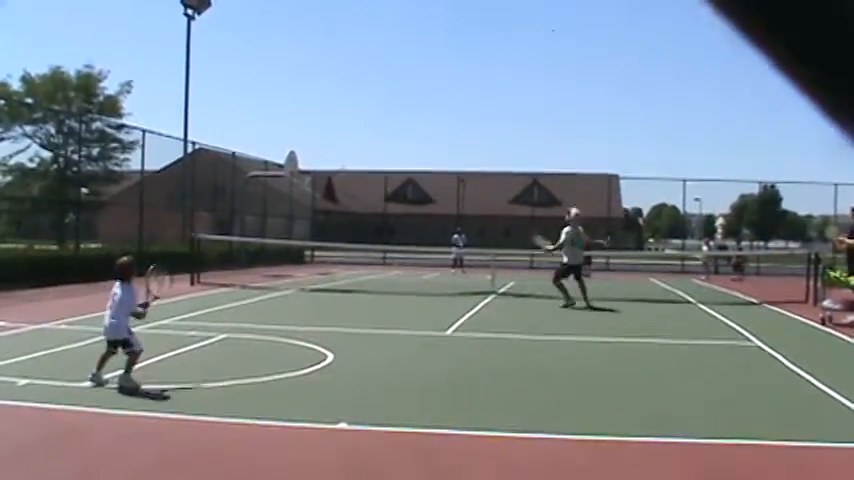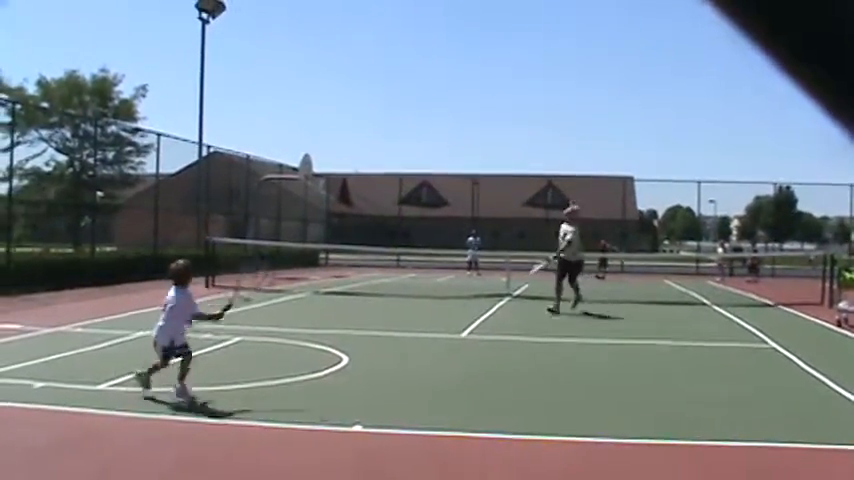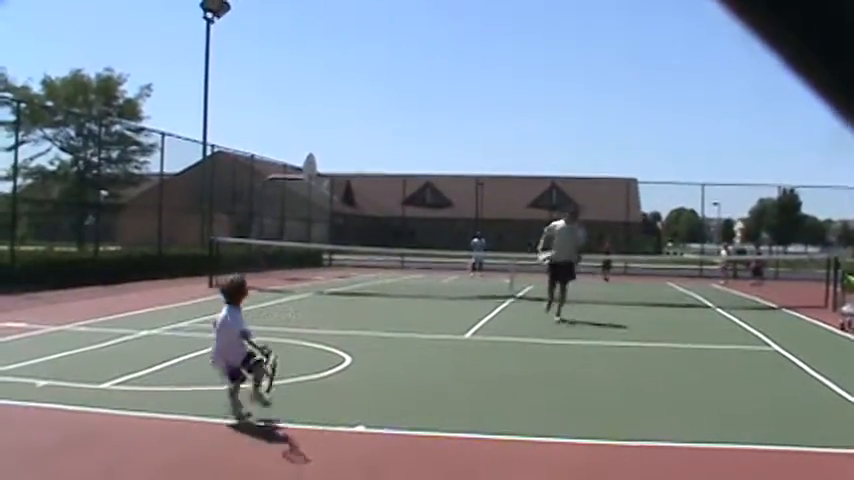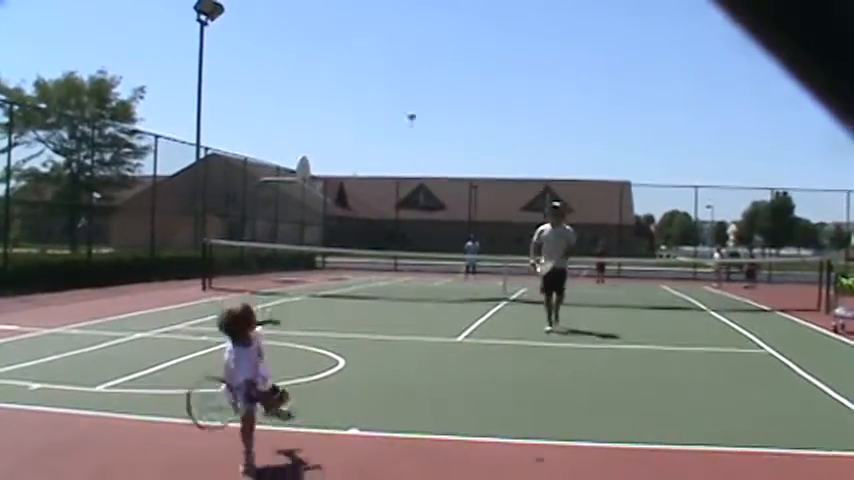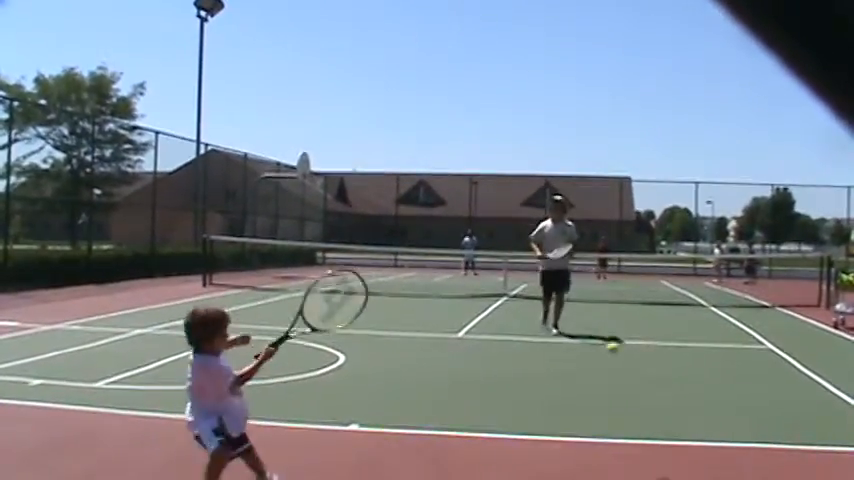
dt=0.4s
person 1, frame 1
left shoulder: (118, 285)
right shoulder: (130, 290)
right elbow: (133, 313)
left wrist: (140, 305)
right wrist: (143, 313)
left hip: (109, 325)
right hip: (120, 328)
left knee: (110, 351)
right knee: (136, 351)
left ankle: (96, 375)
right ankle: (126, 376)
person 1, frame 2
left shoulder: (175, 291)
right shoulder: (185, 296)
right elbow: (195, 315)
left wrist: (187, 319)
right wrist: (214, 316)
left hip: (176, 334)
right hip: (166, 336)
left knee: (187, 357)
right knee: (163, 363)
left ankle: (180, 387)
right ankle: (144, 376)
person 1, frame 3
left shoulder: (232, 310)
right shoulder: (232, 314)
left elbow: (216, 325)
right elbow: (243, 334)
right wrist: (257, 347)
left hip: (239, 351)
right hip: (226, 356)
left knee: (259, 367)
right knee: (236, 382)
left ankle: (256, 391)
right ankle: (235, 405)
person 1, frame 4
left shoulder: (251, 336)
right shoulder: (238, 355)
right elbow: (248, 382)
left hip: (261, 382)
right hip: (241, 388)
left knee: (281, 398)
right knee: (248, 417)
left ankle: (272, 409)
right ankle: (247, 457)
person 1, frame 5
left shoulder: (209, 353)
right shoulder: (207, 365)
right elbow: (237, 381)
left wrist: (234, 341)
right wrist: (262, 359)
left hip: (225, 413)
right hip: (206, 417)
left knee: (248, 453)
right knee: (222, 454)
person 2, frame 1
left shoulder: (567, 231)
right shoulder: (580, 230)
left elbow: (560, 244)
right elbow: (586, 243)
left wrist: (551, 248)
left hip: (568, 261)
right hip: (579, 260)
left knee: (555, 280)
right knee: (579, 279)
left ankle: (569, 299)
right ankle: (586, 301)
person 2, frame 2
left shoulder: (572, 229)
right shoulder: (563, 226)
left elbow: (568, 243)
left wrist: (557, 253)
right wrist: (558, 253)
left hip: (574, 259)
right hip: (564, 257)
left knee: (571, 281)
right knee: (558, 280)
left ankle: (577, 296)
right ankle: (557, 305)
person 2, frame 3
left shoulder: (577, 229)
right shoulder: (555, 225)
left elbow: (580, 244)
right elbow: (546, 236)
left wrist: (577, 256)
right wrist: (541, 247)
left hip: (568, 261)
right hip: (554, 259)
left knee: (563, 286)
right knee: (551, 284)
left ankle: (558, 313)
right ankle: (550, 299)
person 2, frame 4
left shoulder: (567, 230)
right shoulder: (542, 229)
left elbow: (572, 246)
right elbow: (534, 244)
left wrist: (566, 254)
right wrist: (532, 257)
left hip: (560, 266)
right hip: (545, 266)
left knee: (560, 293)
right knee: (548, 294)
left ankle: (556, 312)
right ankle: (549, 322)
person 2, frame 5
left shoulder: (569, 227)
right shoulder: (544, 226)
left elbow: (573, 244)
right elbow: (532, 240)
left wrist: (571, 253)
right wrist: (538, 251)
left hip: (562, 266)
right hip: (546, 265)
left knee: (559, 295)
right knee: (546, 295)
left ankle: (555, 325)
right ankle: (545, 313)
